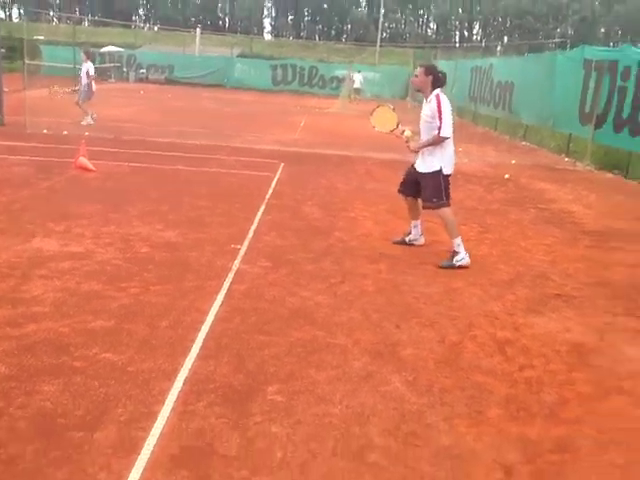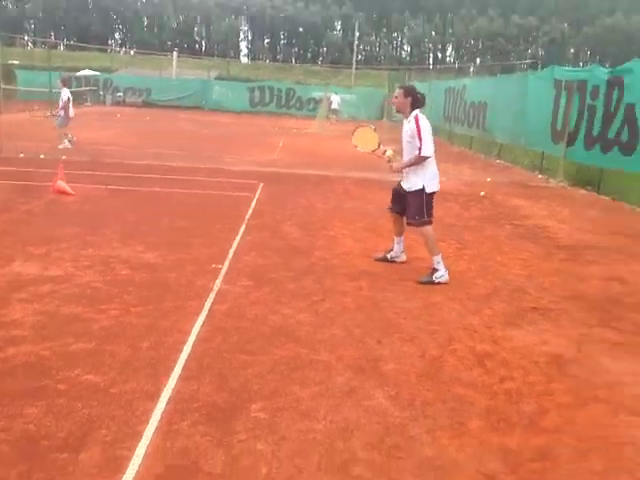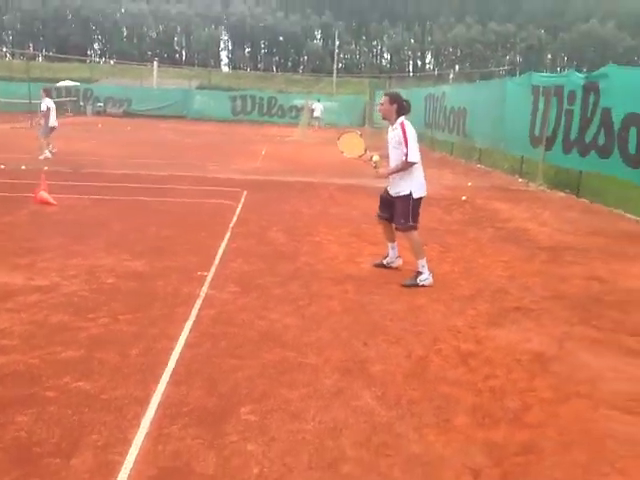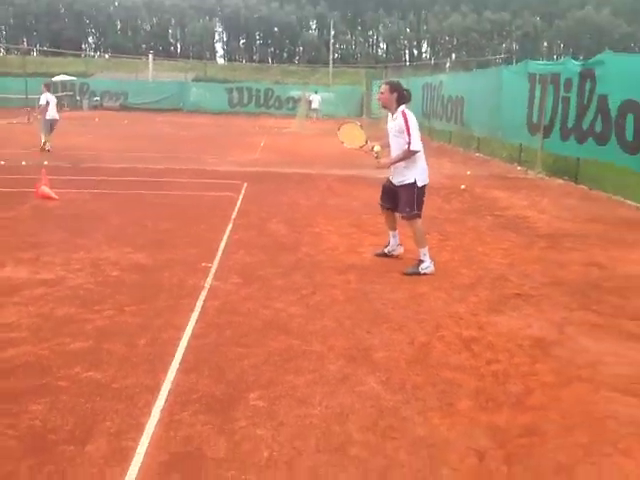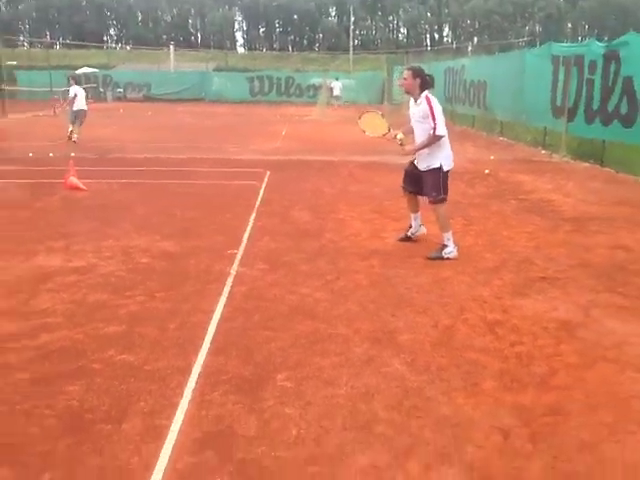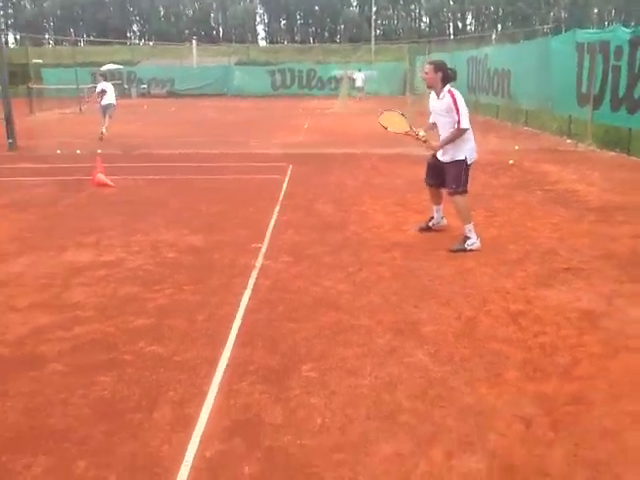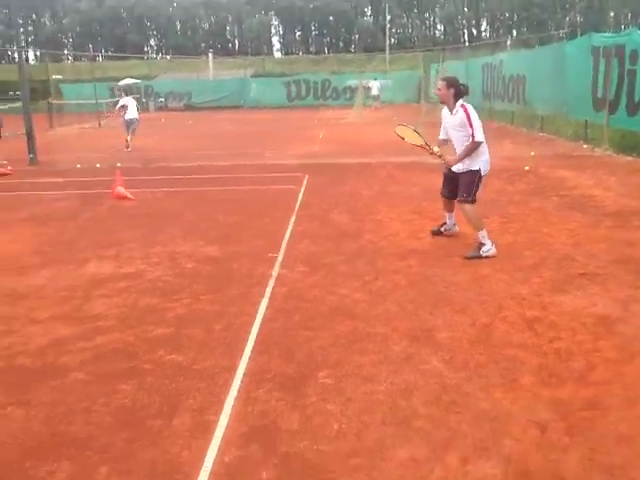
dt=0.1s
person 1, frame 1
left shoulder: (439, 100)
right shoulder: (428, 100)
left elbow: (444, 134)
left wrist: (419, 145)
right wrist: (412, 135)
left hip: (437, 164)
right hip: (424, 161)
left knee: (440, 206)
right knee: (409, 194)
left ankle: (460, 254)
right ankle: (415, 235)
person 1, frame 2
left shoulder: (419, 121)
right shoulder: (408, 121)
left elbow: (425, 154)
left wrist: (401, 165)
left hip: (422, 182)
right hip: (409, 180)
left knee: (422, 223)
right knee: (396, 211)
left ankle: (440, 271)
right ankle: (397, 251)
person 1, frame 3
left shoulder: (405, 128)
right shoulder: (392, 127)
left elbow: (411, 160)
left wrist: (388, 171)
right wrist: (379, 156)
left hip: (409, 188)
right hip: (396, 186)
left knee: (408, 228)
right knee: (384, 218)
left ankle: (424, 274)
right ankle: (393, 257)
person 1, frame 4
left shoulder: (406, 117)
right shoulder: (391, 117)
left elbow: (414, 148)
left wrist: (389, 161)
left hip: (412, 176)
right hip: (397, 174)
left knee: (411, 217)
right knee: (386, 207)
left ankle: (426, 262)
right ankle: (394, 246)
person 1, frame 5
left shoulder: (430, 102)
right shoulder: (413, 102)
left elbow: (439, 133)
left wrist: (414, 148)
right wrist: (400, 133)
left hip: (436, 161)
right hip: (421, 159)
left knee: (436, 202)
right knee: (409, 190)
left ankle: (449, 247)
right ankle: (416, 228)
person 1, frame 6
left shoulder: (452, 96)
right shoulder: (432, 97)
left elbow: (463, 126)
left wrist: (440, 144)
right wrist: (422, 132)
left hip: (460, 152)
right hip: (444, 152)
left knee: (456, 194)
right knee: (432, 184)
left ankle: (472, 239)
right ankle: (438, 220)
person 1, frame 7
left shoulder: (466, 111)
right shoulder: (445, 112)
left elbow: (477, 140)
right elbow: (445, 137)
left wrist: (456, 159)
right wrist: (436, 148)
left hip: (474, 164)
right hip: (459, 163)
left knee: (465, 203)
right knee: (446, 195)
left ankle: (487, 245)
right ankle: (450, 225)
